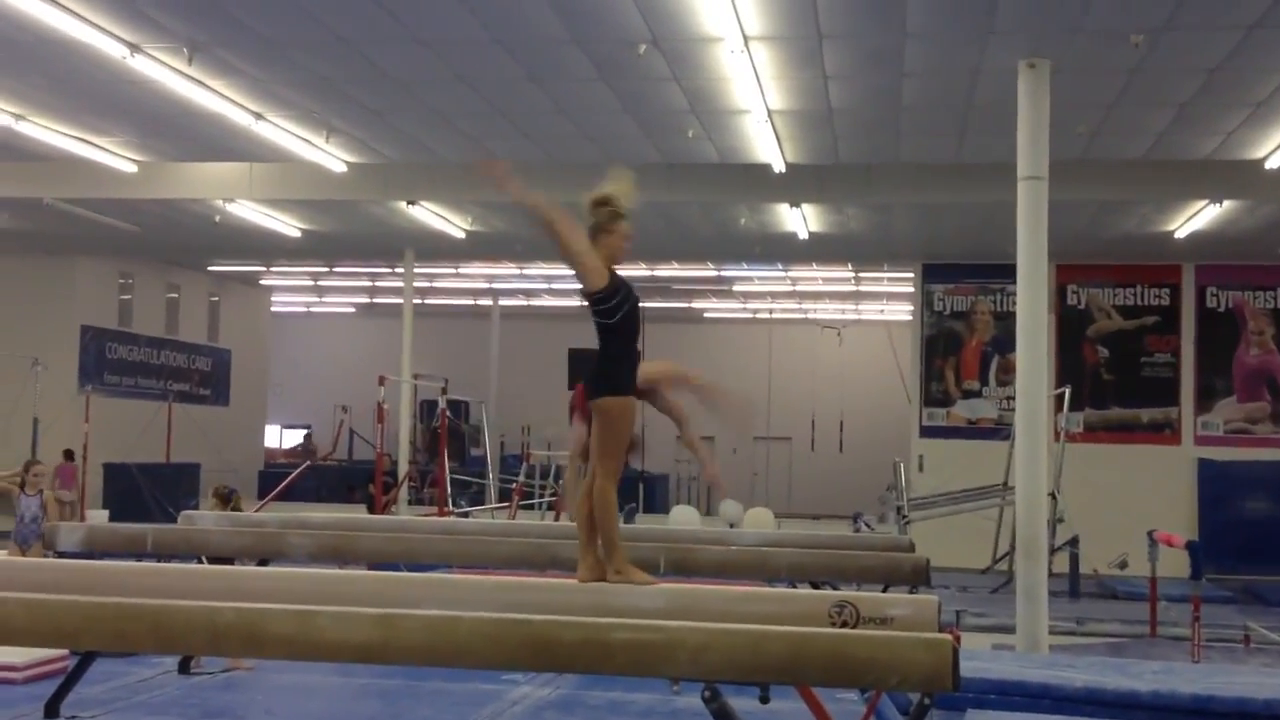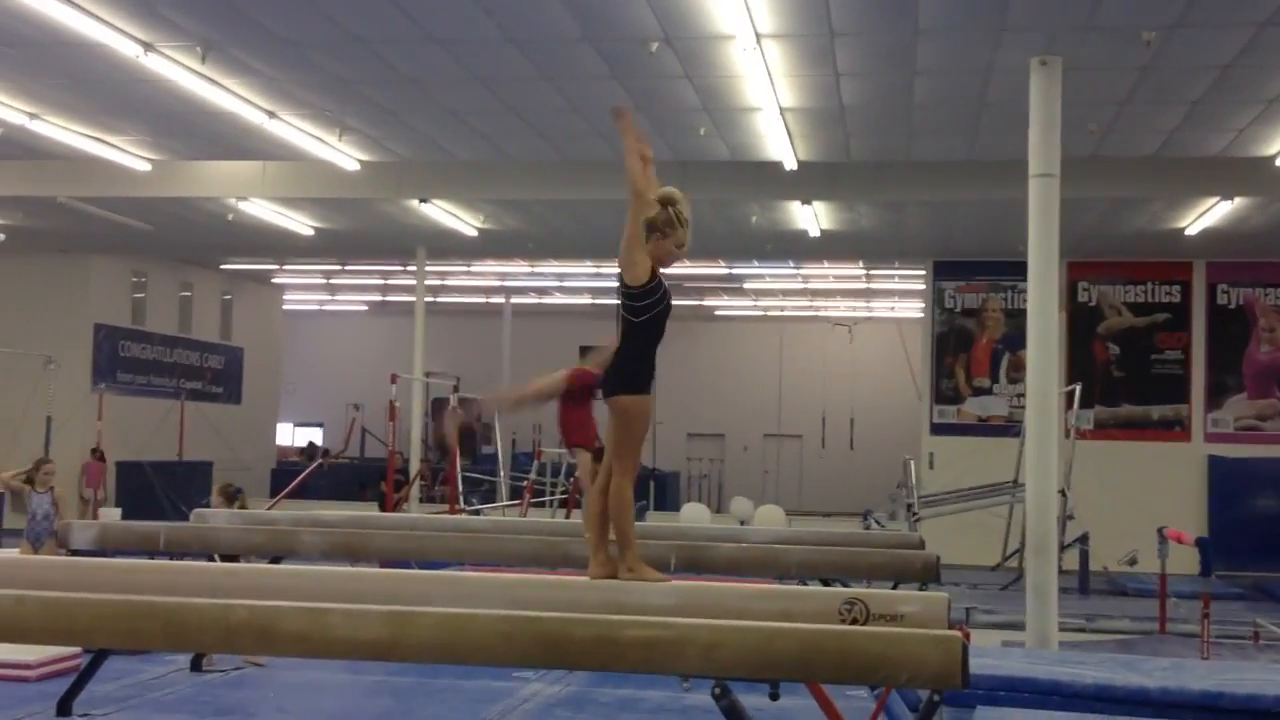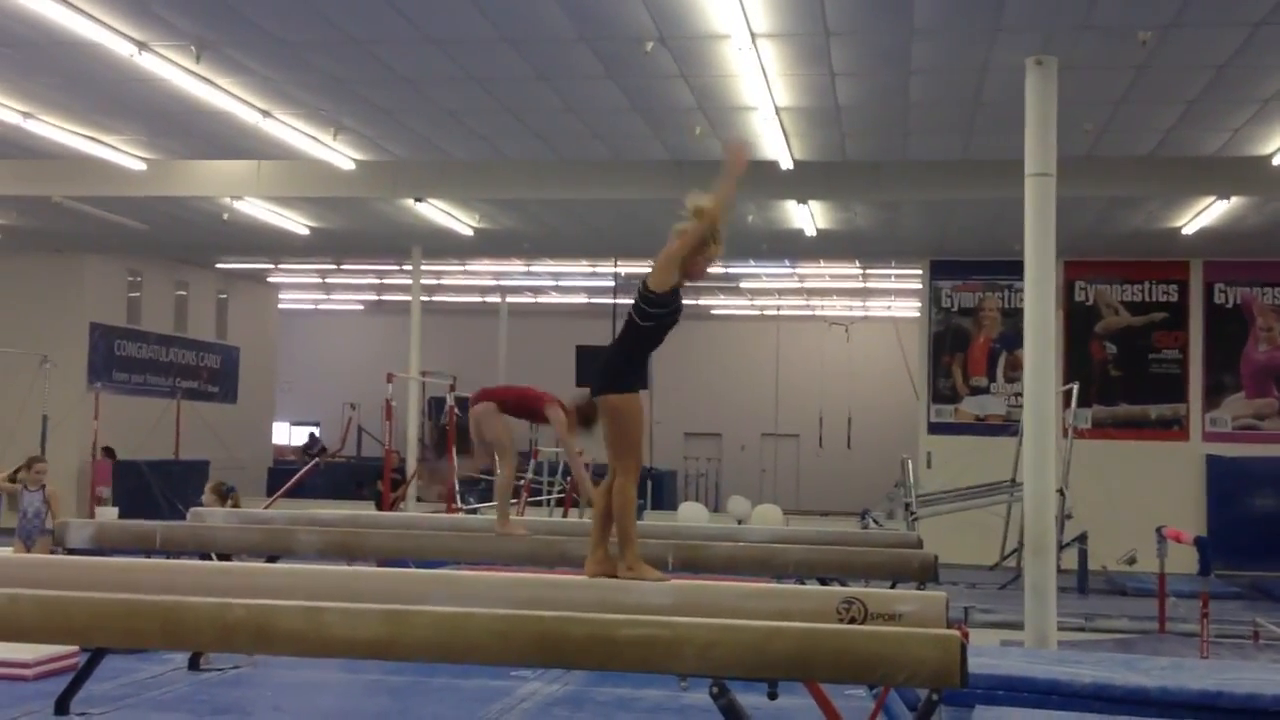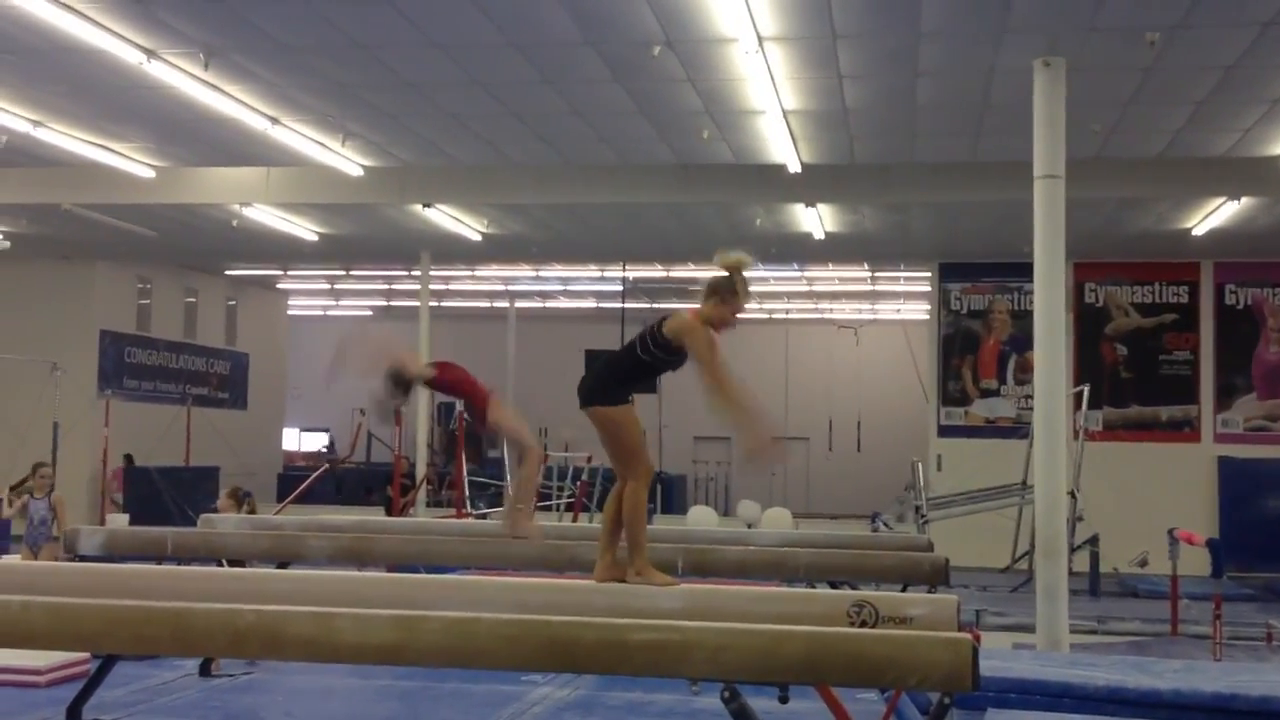
dt=0.3s
person 1, frame 1
left shoulder: (599, 274)
right shoulder: (594, 271)
right elbow: (558, 222)
right wrist: (516, 188)
left hip: (611, 380)
right hip: (612, 382)
left knee: (599, 475)
right knee: (606, 476)
left ankle: (590, 563)
right ankle: (616, 564)
person 1, frame 2
left shoulder: (645, 270)
right shoulder: (636, 264)
left elbow: (644, 200)
right elbow: (638, 198)
left wrist: (639, 154)
right wrist: (629, 137)
left hip: (628, 377)
right hip: (629, 379)
left knee: (612, 471)
right knee: (624, 473)
left ankle: (600, 558)
right ankle: (629, 562)
person 1, frame 3
left shoulder: (668, 278)
right shoulder: (664, 271)
left elbow: (702, 222)
right elbow: (708, 220)
left wrist: (730, 173)
right wrist: (733, 169)
left hip: (621, 375)
right hip: (618, 376)
left knee: (620, 472)
right knee: (627, 471)
left ankle: (598, 556)
right ankle: (629, 560)
person 1, frame 4
left shoulder: (699, 330)
right shoulder: (688, 325)
left elbow: (721, 383)
right elbow: (718, 384)
left wrist: (755, 424)
right wrist: (752, 429)
left hip: (611, 389)
right hip: (604, 389)
left knee: (630, 475)
right knee: (639, 474)
left ankle: (607, 562)
right ankle: (638, 566)
